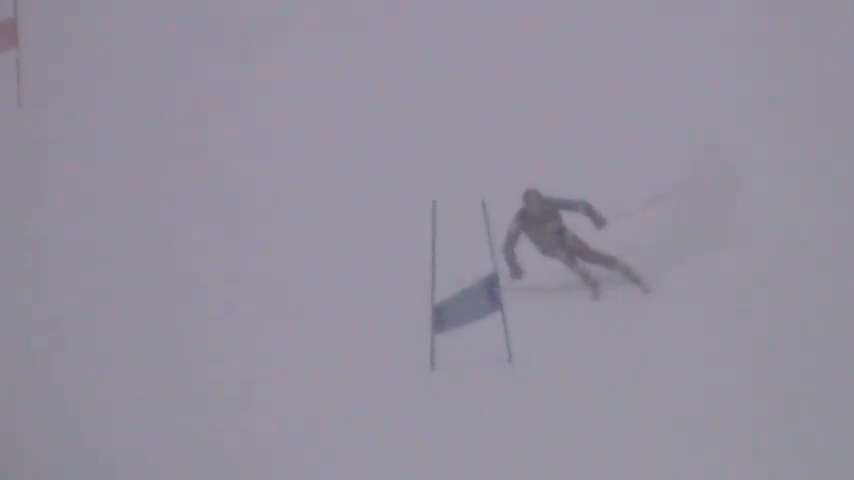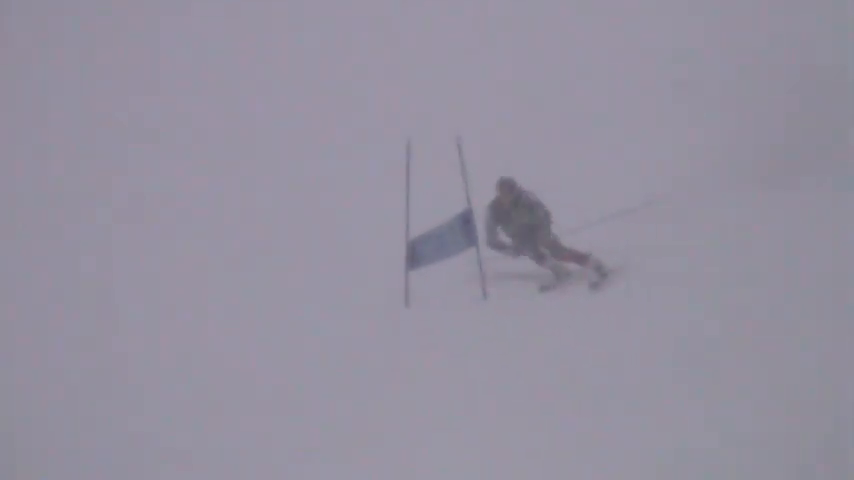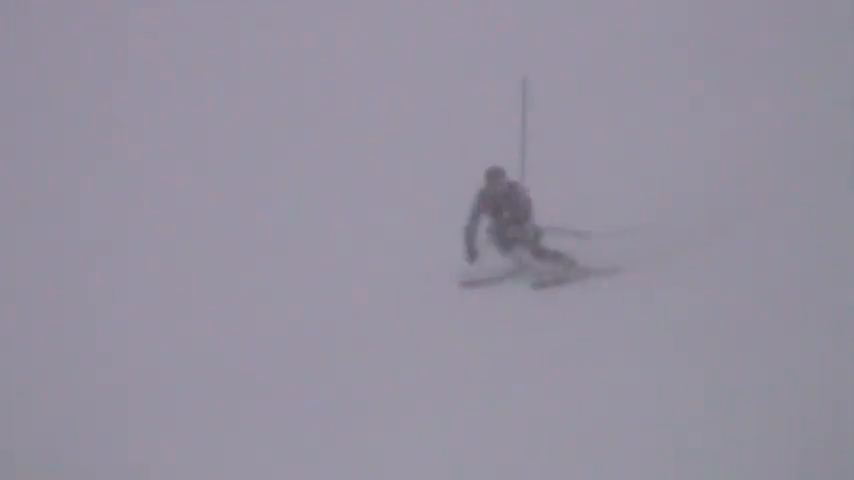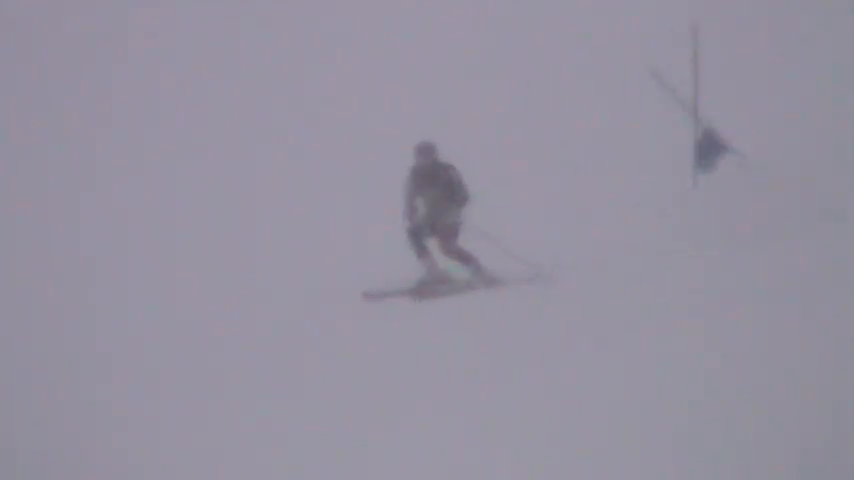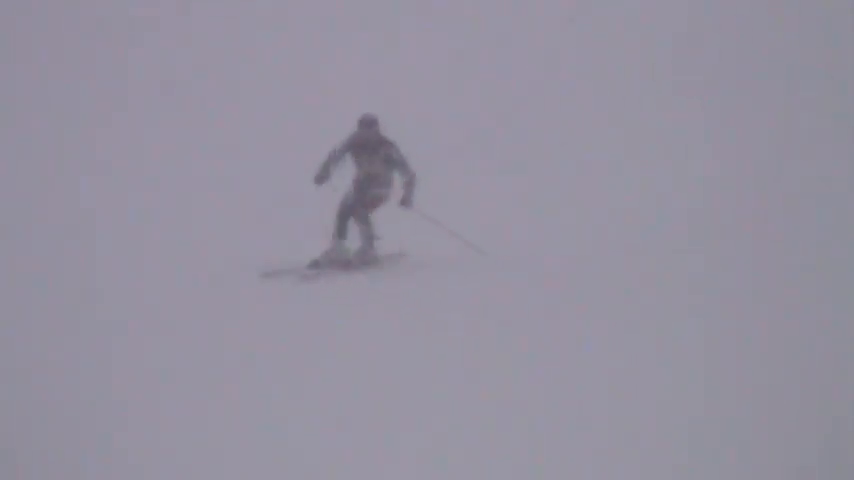
dt=0.3s
person 1, frame 1
left shoulder: (550, 203)
right shoulder: (521, 219)
left elbow: (578, 205)
right elbow: (508, 246)
left wrist: (594, 216)
right wrist: (513, 266)
left hip: (563, 237)
right hip: (547, 247)
left knee: (589, 255)
right knee: (565, 255)
left ankle: (630, 274)
right ankle: (590, 281)
person 1, frame 2
left shoulder: (523, 196)
right shoulder: (494, 210)
left elbow: (544, 213)
right elbow: (491, 240)
left wrist: (546, 231)
right wrist: (509, 250)
left hip: (537, 231)
right hip: (520, 240)
left knee: (557, 251)
right knee: (532, 251)
left ankle: (596, 267)
right ankle: (560, 271)
person 1, frame 3
left shoulder: (515, 189)
right shoulder: (483, 197)
left elbow: (526, 214)
right elbow: (472, 224)
right wrist: (470, 248)
left hip: (525, 228)
right hip: (504, 232)
left knee: (535, 251)
left ankle: (568, 263)
person 1, frame 4
left shoulder: (448, 171)
right shoulder: (416, 172)
left elbow: (463, 196)
right elbow: (410, 191)
right wrist: (410, 208)
left hip: (449, 216)
right hip: (432, 216)
left knee: (447, 247)
right knee: (412, 231)
left ankle: (480, 273)
right ankle: (434, 273)
person 1, frame 5
left shoulder: (387, 147)
right shoulder: (356, 140)
left elbow: (408, 173)
right elbow: (336, 154)
left wrist: (408, 194)
right wrist: (324, 171)
left hip: (380, 190)
right hip: (361, 185)
left knee: (358, 210)
right knee: (343, 211)
left ankle: (367, 250)
right ankle: (338, 252)
